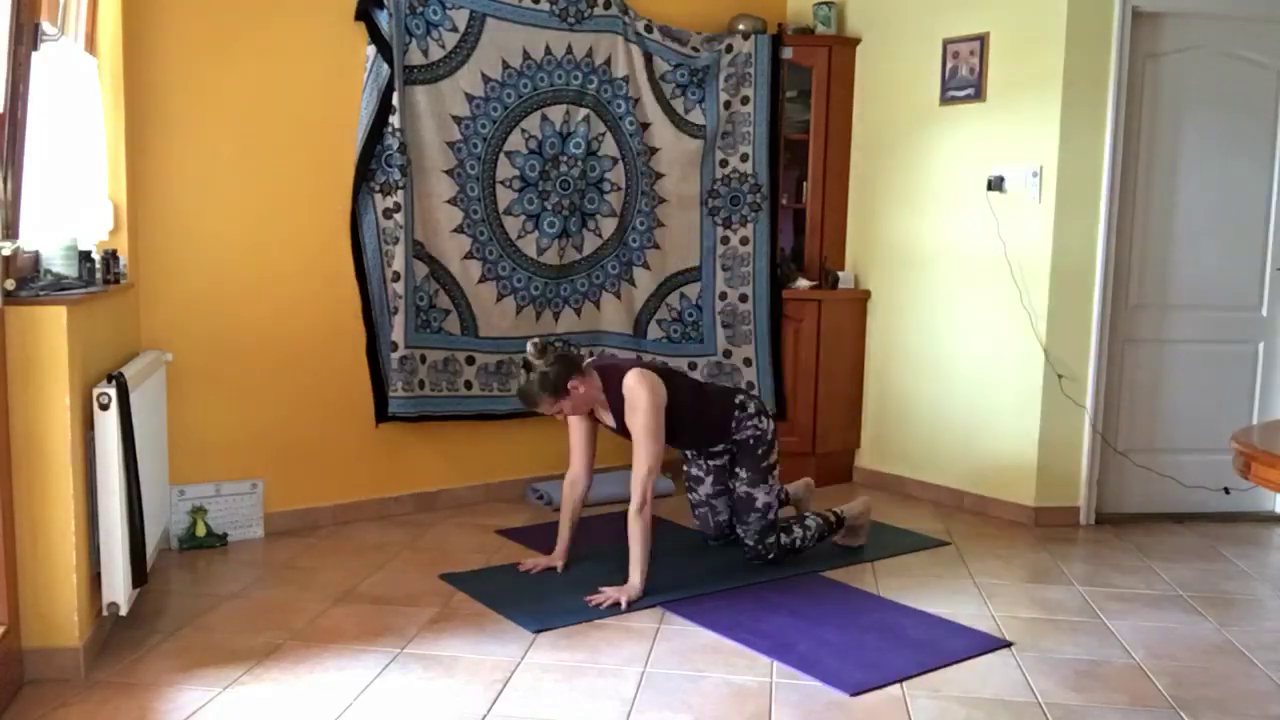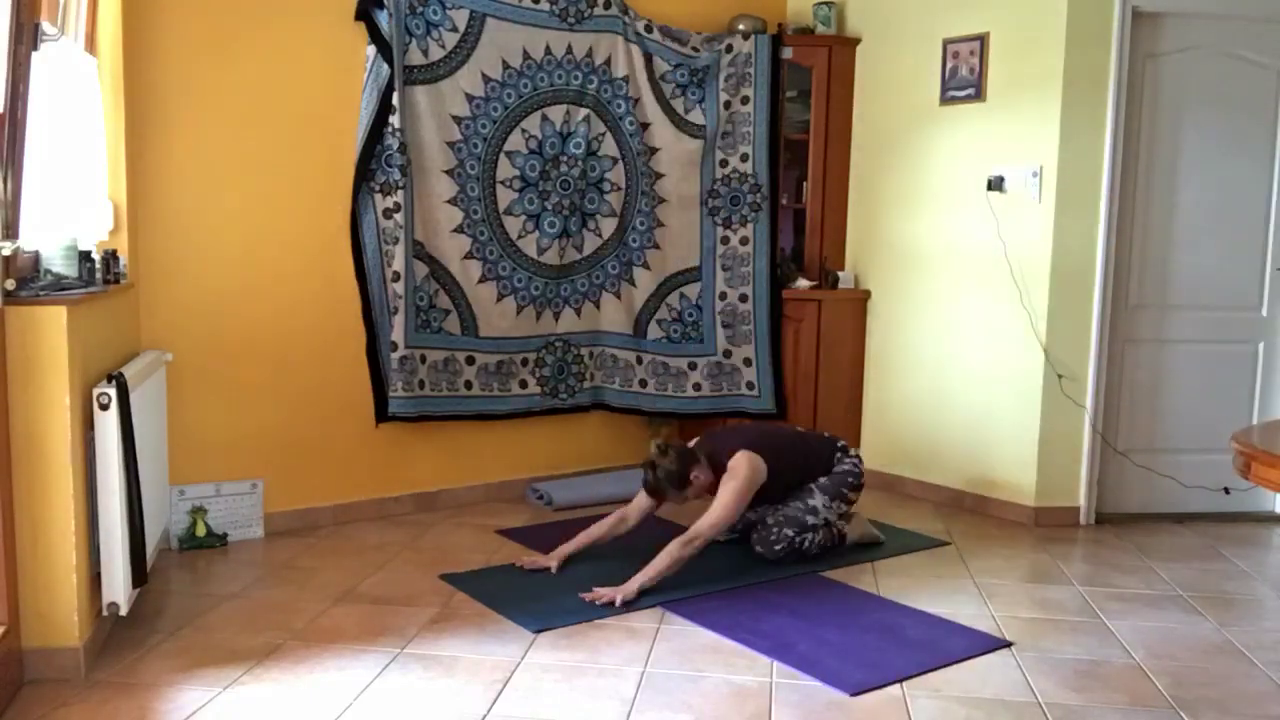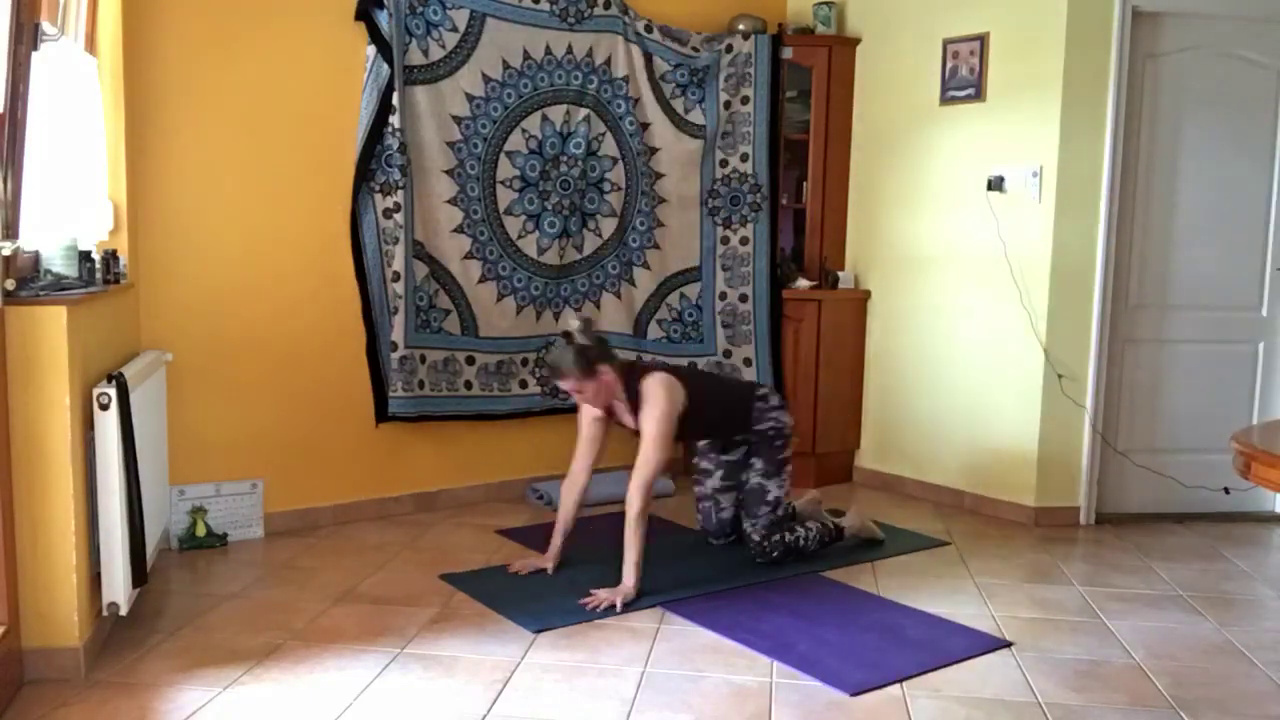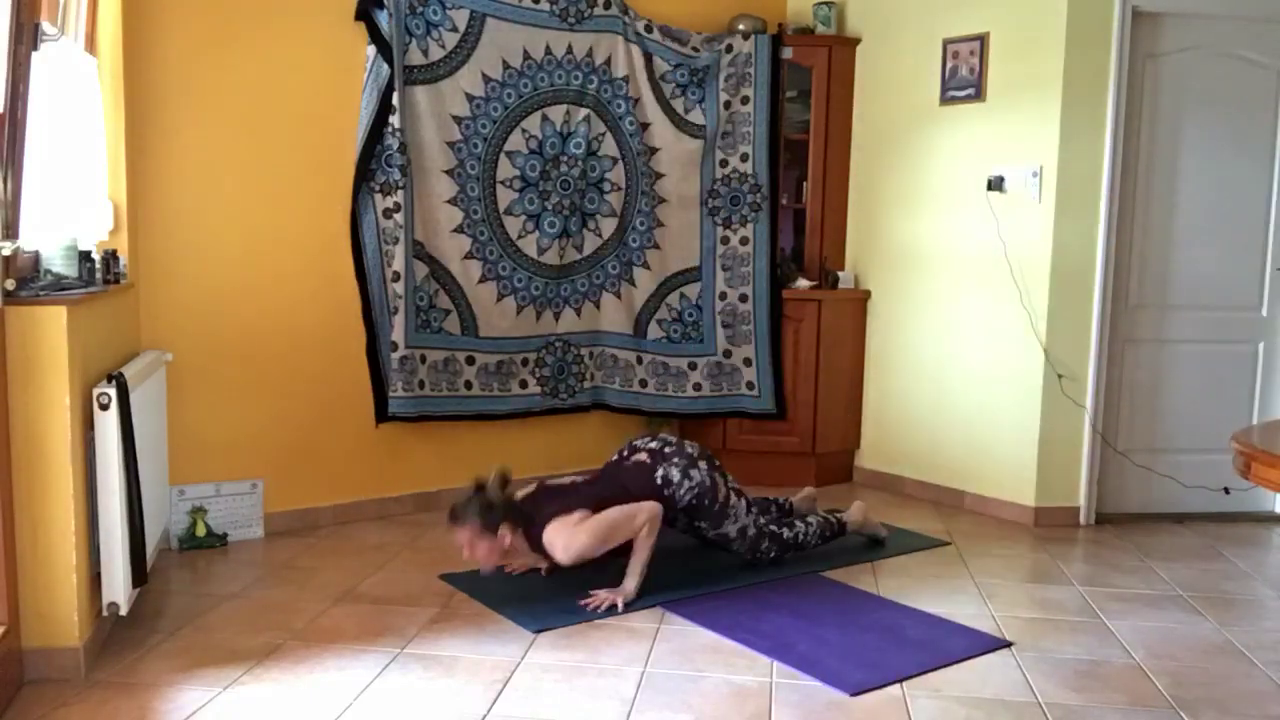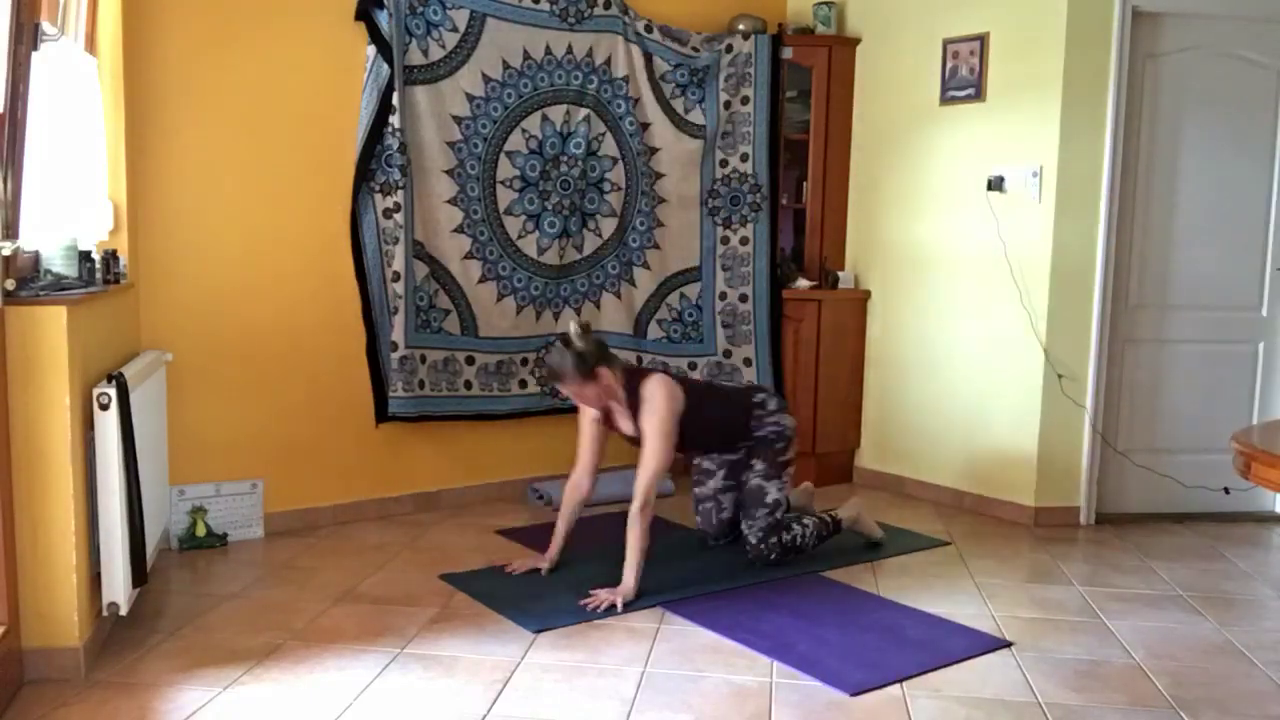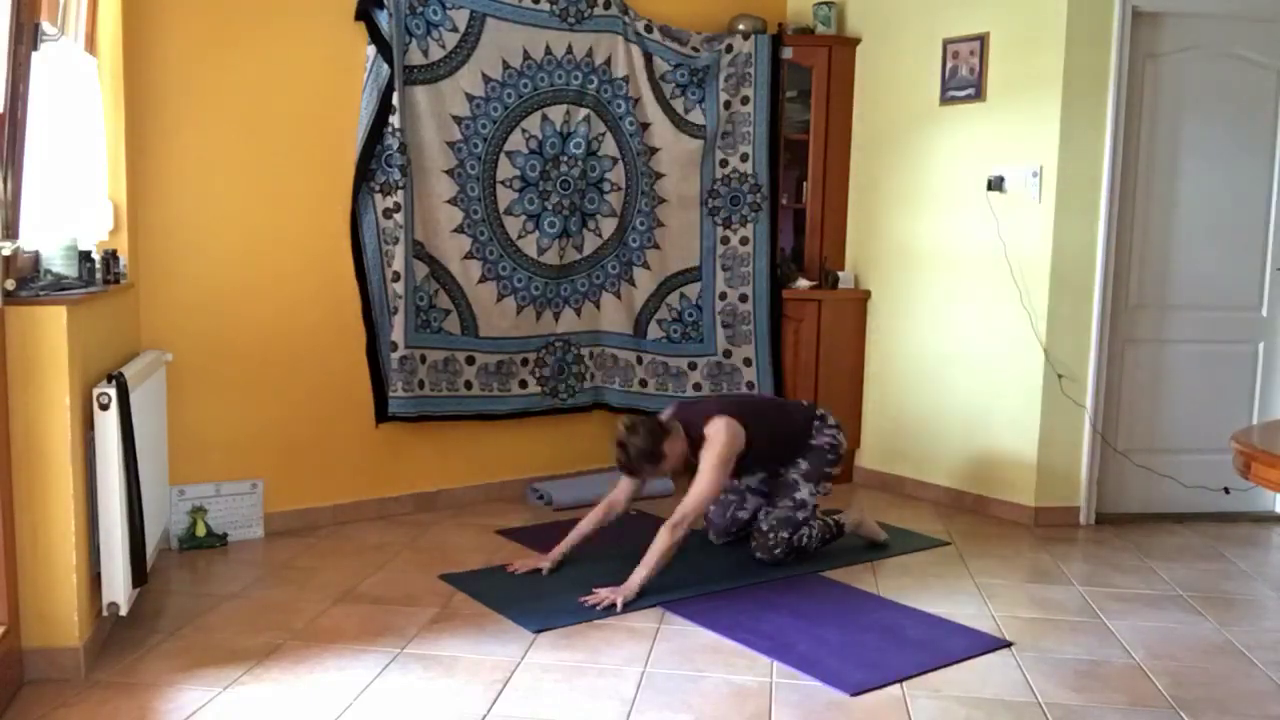
dt=0.1s
person 1, frame 1
left shoulder: (638, 389)
right shoulder: (583, 391)
left elbow: (641, 499)
right elbow: (577, 478)
left wrist: (635, 584)
right wrist: (559, 552)
left hip: (740, 427)
left knee: (763, 546)
right knee: (717, 529)
left ankle: (848, 515)
right ankle: (793, 493)
person 1, frame 2
left shoulder: (742, 470)
left elbow: (692, 540)
right elbow: (628, 515)
left wrist: (630, 587)
right wrist: (558, 554)
left hip: (837, 466)
right hip: (800, 468)
left knee: (776, 542)
right knee: (730, 526)
left ankle: (847, 530)
right ankle: (813, 517)
person 1, frame 3
left shoulder: (656, 395)
right shoulder: (598, 393)
left elbow: (639, 495)
right elbow: (580, 473)
left wrist: (629, 583)
right wrist: (552, 554)
left hip: (761, 420)
right hip: (714, 437)
left knee: (768, 545)
right knee: (719, 531)
left ankle: (847, 526)
right ankle: (798, 508)
person 1, frame 4
right shoulder: (525, 506)
left elbow: (650, 513)
left wrist: (630, 585)
left hip: (679, 474)
right hip: (655, 462)
left knee: (762, 540)
left ankle: (848, 519)
right ankle: (797, 503)
person 1, frame 5
left shoulder: (655, 395)
right shoulder: (596, 397)
left elbow: (644, 499)
right elbow: (581, 477)
left wrist: (628, 584)
right wrist: (550, 554)
left hip: (762, 423)
left knee: (764, 547)
right knee: (715, 530)
left ankle: (844, 517)
right ankle: (794, 499)
person 1, frame 6
left shoulder: (719, 436)
right shoulder: (665, 430)
left elbow: (680, 522)
right elbow: (616, 499)
left wrist: (629, 586)
right wrist: (554, 555)
left hip: (815, 439)
right hip: (758, 451)
left knee: (771, 543)
right knee: (720, 529)
left ankle: (848, 522)
right ankle: (798, 507)
